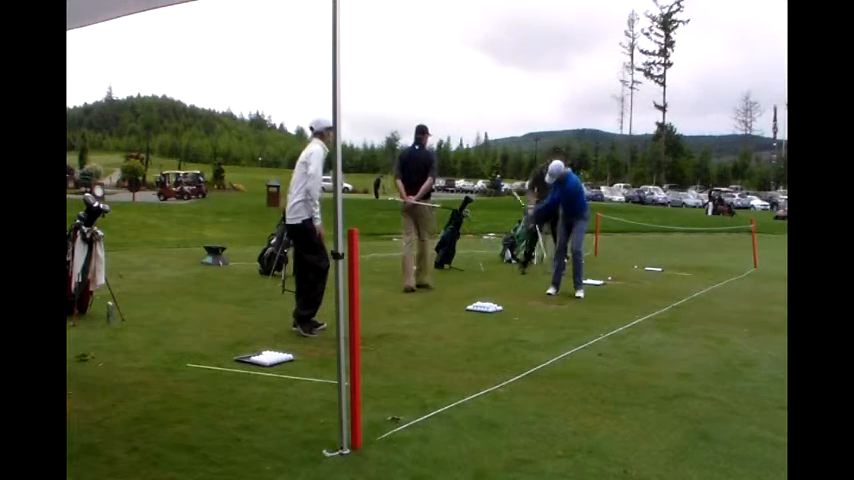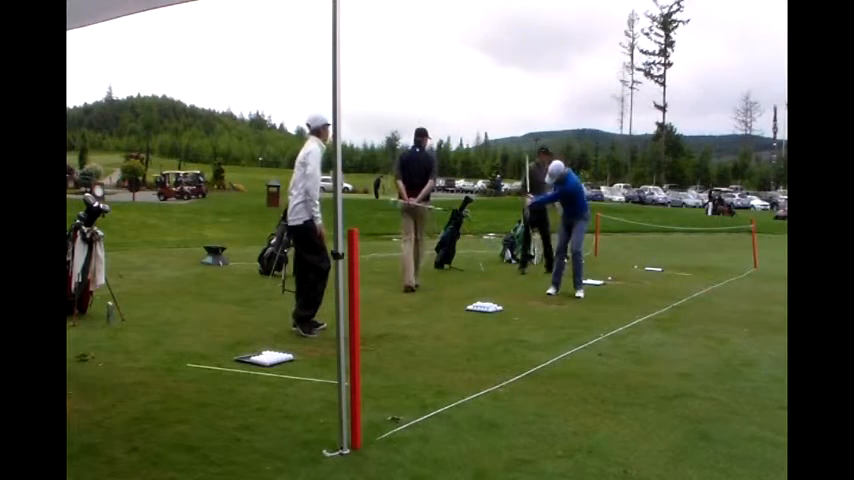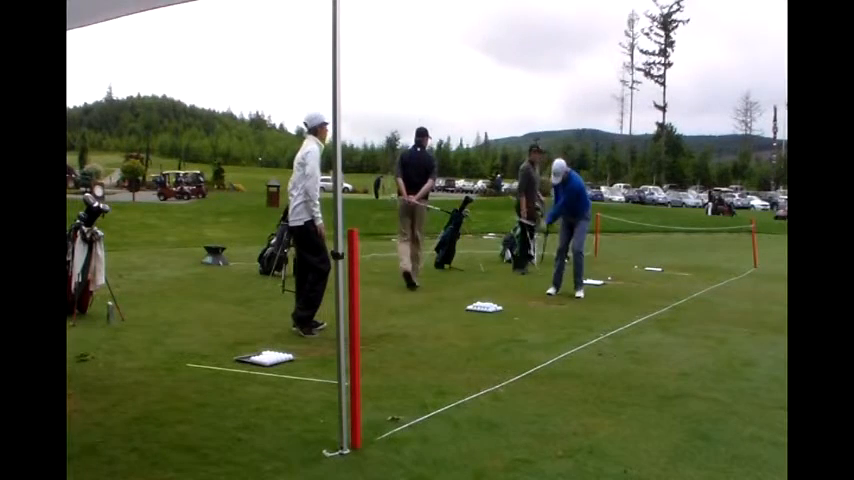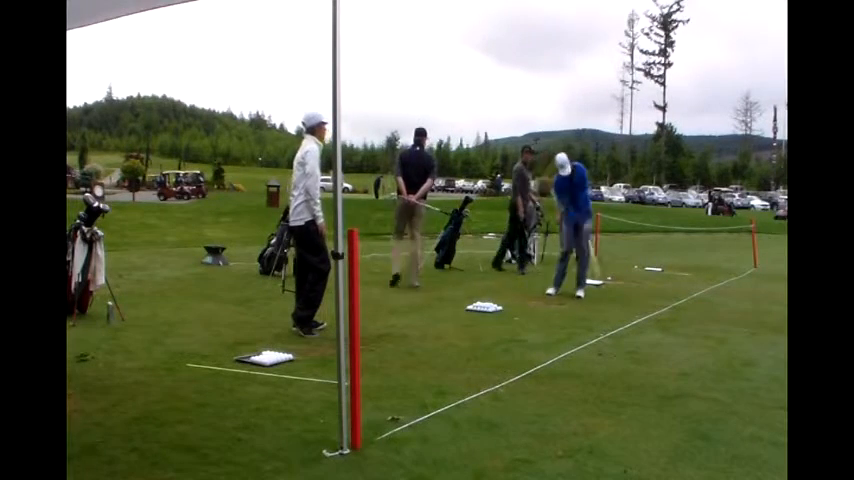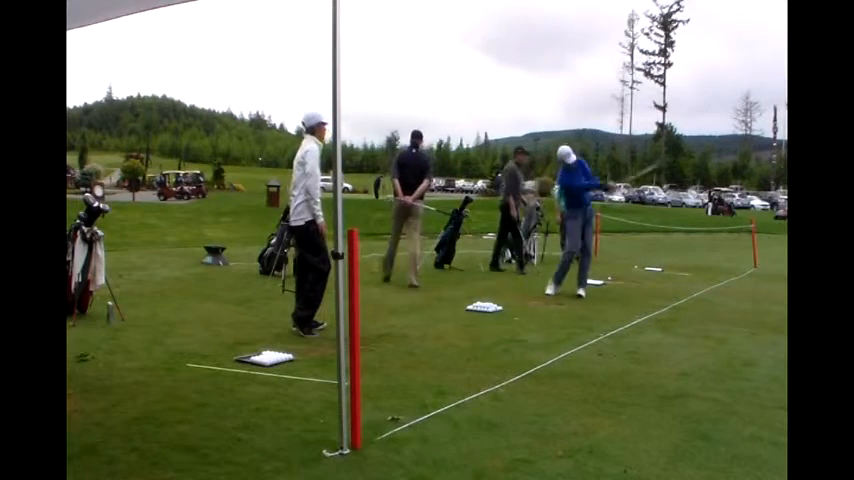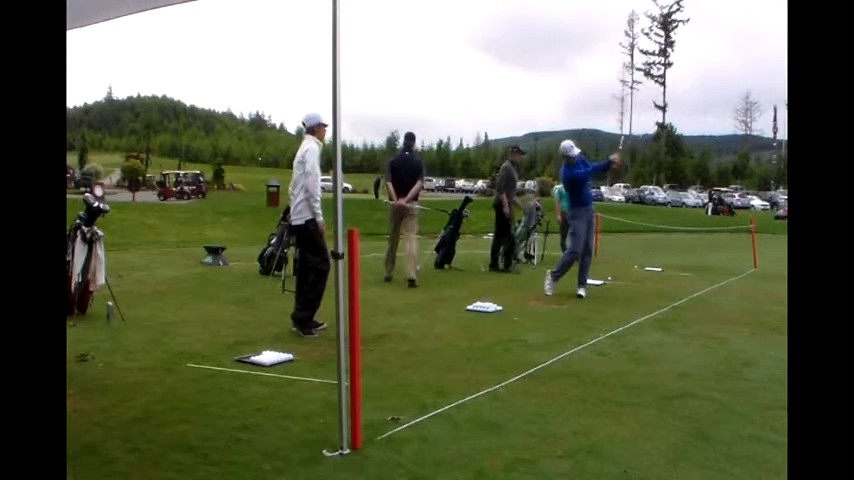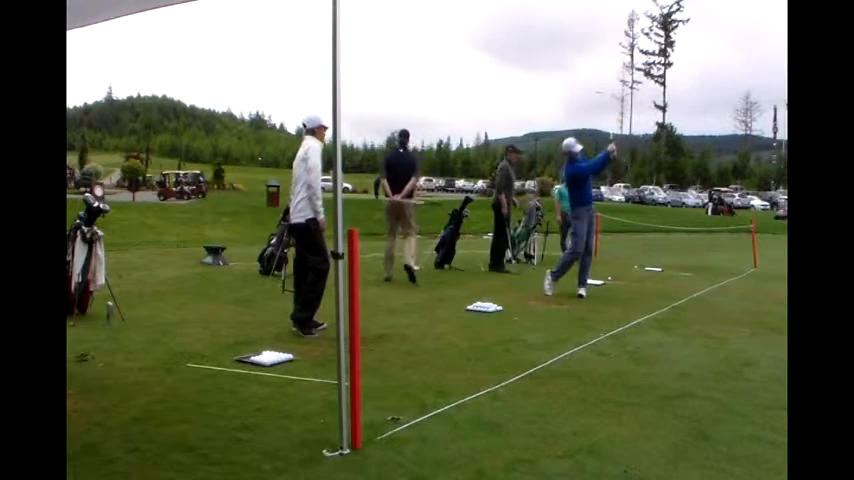
dt=0.2s
person 1, frame 1
left shoulder: (310, 150)
right shoulder: (317, 150)
right elbow: (312, 187)
right wrist: (317, 220)
left hip: (295, 217)
right hip: (303, 217)
left knee: (305, 266)
right knee: (319, 264)
left ankle: (303, 317)
right ankle: (303, 316)
person 1, frame 2
left shoulder: (308, 149)
right shoulder: (314, 149)
right elbow: (311, 187)
right wrist: (317, 220)
left hip: (296, 217)
right hip: (304, 217)
left knee: (305, 267)
right knee: (320, 265)
left ankle: (303, 317)
right ankle: (303, 317)
person 1, frame 3
left shoulder: (306, 149)
right shoulder: (312, 149)
right elbow: (310, 187)
right wrist: (318, 219)
left hip: (297, 218)
right hip: (305, 218)
left knee: (306, 267)
right knee: (320, 266)
left ankle: (303, 317)
right ankle: (303, 318)
person 1, frame 4
left shoulder: (305, 148)
right shoulder: (312, 149)
right elbow: (311, 186)
right wrist: (319, 218)
left hip: (297, 218)
right hip: (306, 218)
left knee: (306, 267)
right knee: (320, 266)
left ankle: (303, 317)
right ankle: (303, 318)
person 1, frame 5
left shoulder: (305, 148)
right shoulder: (312, 149)
right elbow: (311, 186)
right wrist: (319, 217)
left hip: (298, 217)
right hip: (307, 218)
left knee: (306, 267)
right knee: (320, 266)
left ankle: (303, 317)
right ankle: (302, 318)
person 1, frame 6
left shoulder: (305, 148)
right shoulder: (312, 148)
right elbow: (311, 185)
right wrist: (319, 216)
left hip: (299, 217)
right hip: (307, 217)
left knee: (307, 267)
right knee: (319, 266)
left ankle: (303, 317)
right ankle: (302, 318)
person 1, frame 7
left shoulder: (304, 148)
right shoulder: (313, 147)
right elbow: (313, 183)
right wrist: (320, 215)
left hip: (298, 217)
right hip: (307, 216)
left knee: (305, 266)
right knee: (319, 265)
left ankle: (302, 317)
right ankle: (302, 318)
person 2, frame 1
left shoulder: (404, 154)
right shoulder: (429, 155)
left elbow: (397, 178)
right elbow: (430, 180)
left wrist: (405, 197)
right wrist: (417, 197)
left hip: (407, 203)
right hip: (423, 202)
left knee: (408, 241)
right knee: (424, 240)
left ankle: (408, 283)
right ankle: (423, 279)
person 2, frame 2
left shoulder: (403, 156)
right shoulder: (429, 158)
left elbow: (398, 179)
right elbow: (431, 182)
left wrist: (406, 198)
right wrist: (418, 199)
left hip: (406, 203)
right hip: (422, 203)
left knee: (407, 241)
right knee: (419, 240)
left ankle: (409, 281)
right ankle: (414, 279)
person 2, frame 3
left shoulder: (404, 155)
right shoulder: (430, 159)
left elbow: (398, 177)
right elbow: (431, 182)
left wrist: (406, 196)
right wrist: (417, 197)
left hip: (404, 201)
right hip: (420, 202)
left knee: (404, 238)
right knee: (417, 239)
left ankle: (406, 268)
right ankle: (414, 277)
person 2, frame 4
left shoulder: (403, 155)
right shoulder: (429, 158)
left elbow: (398, 177)
right elbow: (430, 181)
left wrist: (405, 195)
right wrist: (416, 197)
left hip: (403, 199)
right hip: (419, 202)
left knee: (398, 235)
right knee: (416, 239)
left ankle: (396, 271)
right ankle: (414, 279)
person 2, frame 5
left shoulder: (400, 156)
right shoulder: (425, 160)
left elbow: (395, 178)
right elbow: (426, 182)
left wrist: (401, 196)
right wrist: (412, 198)
left hip: (399, 201)
right hip: (416, 202)
left knee: (394, 237)
right knee: (414, 239)
left ankle: (387, 272)
right ankle: (413, 279)
person 2, frame 6
left shoulder: (393, 160)
right shoulder: (418, 161)
left elbow: (388, 181)
right elbow: (419, 184)
left wrist: (395, 199)
right wrist: (406, 199)
left hip: (394, 203)
right hip: (411, 203)
left knee: (393, 238)
right knee: (411, 239)
left ankle: (389, 272)
right ankle: (411, 276)
person 2, frame 7
left shoulder: (389, 157)
right shoulder: (412, 158)
left elbow: (383, 179)
right elbow: (414, 180)
left wrist: (391, 195)
right wrist: (401, 195)
left hip: (390, 201)
right hip: (407, 200)
left knee: (390, 236)
right knee: (409, 234)
left ankle: (388, 273)
right ankle: (409, 263)
person 3, frame 1
left shoulder: (571, 185)
right shoulder: (558, 177)
left elbow: (553, 202)
right elbow: (552, 197)
left wrist: (536, 211)
right wrist: (538, 211)
left hip: (579, 216)
right hip: (565, 215)
left knee: (575, 249)
right knee: (560, 248)
left ankle: (579, 287)
right ankle: (555, 285)
person 3, frame 2
left shoulder: (570, 185)
right shoulder: (560, 176)
left elbow: (552, 197)
right elbow: (554, 195)
left wrist: (532, 202)
right wrist: (536, 199)
left hip: (580, 217)
right hip: (567, 215)
left knee: (575, 249)
right knee: (560, 249)
left ankle: (579, 287)
right ankle: (555, 285)
person 3, frame 3
left shoulder: (574, 183)
right shoulder: (558, 180)
left elbow: (563, 205)
right elbow: (558, 201)
left wrist: (548, 221)
right wrist: (550, 217)
left hip: (581, 217)
right hip: (567, 216)
left knee: (576, 249)
right knee: (561, 249)
left ankle: (579, 287)
right ankle: (556, 285)
person 3, frame 4
left shoulder: (580, 169)
right shoulder: (558, 181)
left elbow: (583, 195)
right elbow: (566, 205)
left wrist: (586, 219)
right wrist: (579, 222)
left hip: (584, 213)
right hip: (569, 215)
left knee: (583, 250)
right knee: (566, 250)
left ankle: (580, 286)
right ankle: (556, 285)
person 3, frame 5
left shoulder: (580, 163)
right shoulder: (564, 177)
left elbow: (591, 180)
right elbow: (584, 186)
left wrist: (604, 186)
right wrist: (604, 185)
left hip: (588, 211)
right hip: (573, 213)
left knee: (587, 250)
right knee: (571, 250)
left ankle: (581, 285)
right ankle: (555, 282)
person 3, frame 6
left shoulder: (580, 158)
right shoulder: (568, 173)
left elbow: (592, 168)
right elbow: (590, 172)
left wrist: (609, 163)
right wrist: (609, 161)
left hip: (589, 209)
right hip: (577, 212)
left knee: (588, 250)
right knee: (575, 249)
left ankle: (581, 285)
right ankle: (553, 276)
person 3, frame 7
left shoulder: (579, 158)
right shoulder: (572, 170)
left elbow: (595, 169)
right elbow: (592, 167)
left wrist: (608, 156)
right wrist: (607, 152)
left hip: (589, 209)
right hip: (579, 211)
left knee: (588, 250)
right knee: (576, 249)
left ankle: (582, 285)
right ankle: (553, 275)
person 4, frame 1
right shoulder: (541, 169)
right elbow: (530, 187)
right wrist: (531, 202)
left knee: (558, 238)
right knee: (533, 235)
right ankle: (524, 263)
person 4, frame 2
left shoulder: (546, 169)
right shoulder: (531, 169)
right elbow: (525, 189)
left hip: (542, 208)
right hip: (531, 208)
left knee: (546, 238)
right knee: (527, 236)
left ankle: (550, 266)
right ankle: (523, 264)
person 4, frame 3
left shoulder: (535, 167)
right shoulder: (525, 168)
right elbow: (521, 191)
left wrist: (540, 197)
right wrist: (523, 209)
left hip: (532, 206)
right hip: (524, 207)
left knee: (529, 236)
right knee: (525, 236)
left ankle: (518, 262)
right ankle: (520, 264)
person 4, frame 4
left shoulder: (525, 168)
right shoulder: (519, 168)
right elbow: (516, 191)
left wrist: (531, 197)
right wrist: (520, 209)
left hip: (522, 206)
right hip: (517, 207)
left knee: (511, 236)
right knee: (522, 236)
left ankle: (497, 262)
right ankle: (521, 265)
person 4, frame 5
left shoulder: (516, 168)
right shoulder: (511, 168)
right elbow: (507, 190)
left wrist: (522, 199)
right wrist: (512, 208)
left hip: (511, 206)
right hip: (509, 206)
left knee: (502, 236)
right knee: (517, 236)
left ankle: (494, 264)
right ankle: (520, 265)
person 4, frame 6
left shoulder: (512, 167)
right shoulder: (506, 167)
right elbow: (500, 188)
left wrist: (515, 200)
right wrist: (505, 205)
left hip: (505, 205)
right hip: (502, 205)
left knee: (500, 235)
right knee: (507, 235)
left ankle: (494, 264)
right ankle: (508, 265)
person 4, frame 7
left shoulder: (509, 167)
right shoulder: (504, 167)
right elbow: (499, 188)
left wrist: (512, 199)
right wrist: (504, 206)
left hip: (504, 205)
right hip: (501, 205)
left knee: (500, 235)
right knee: (502, 235)
left ankle: (495, 264)
right ankle: (497, 264)
